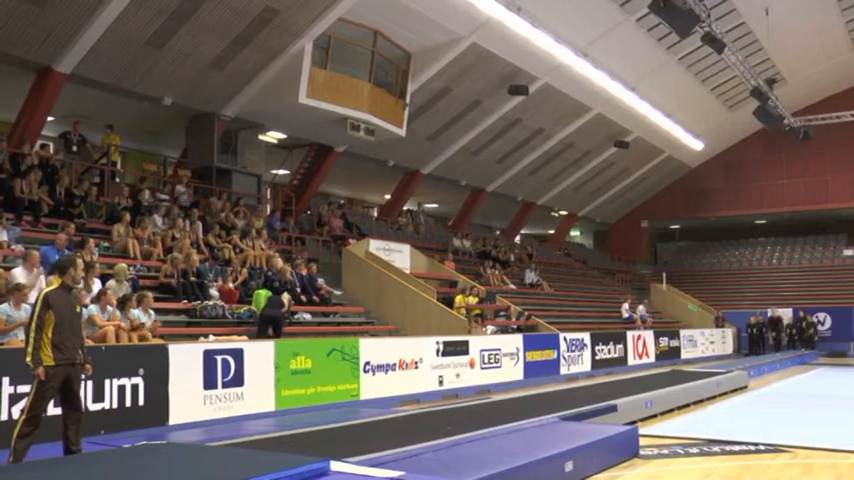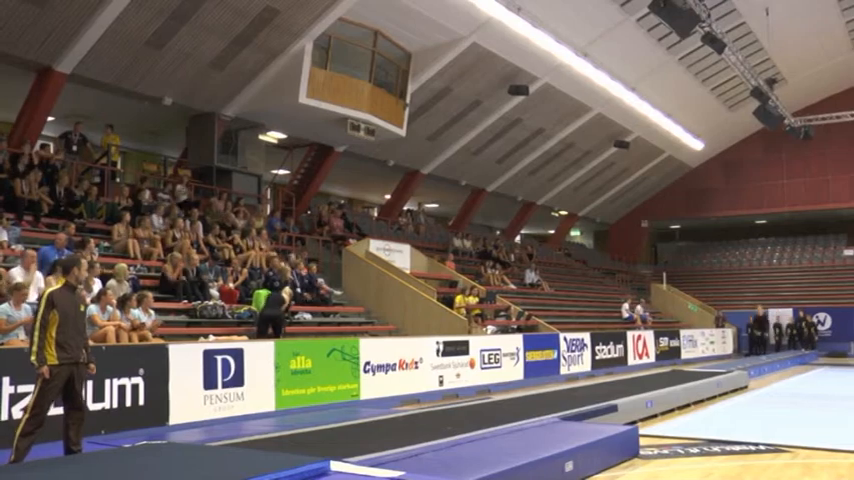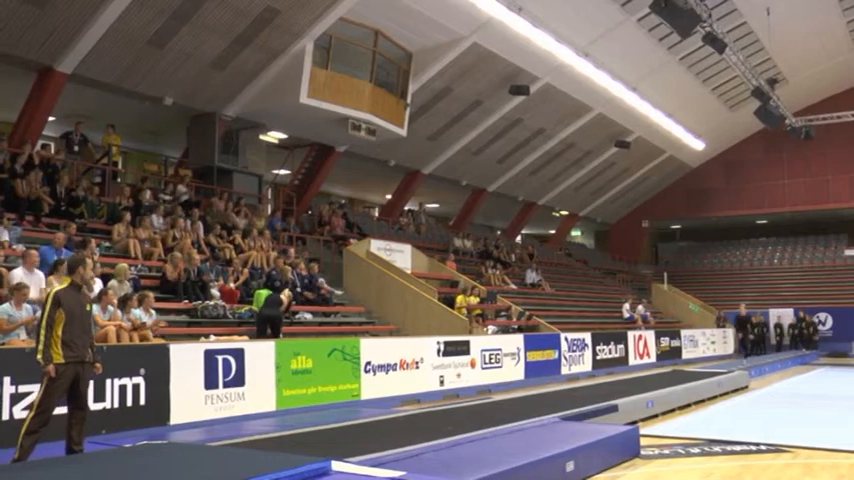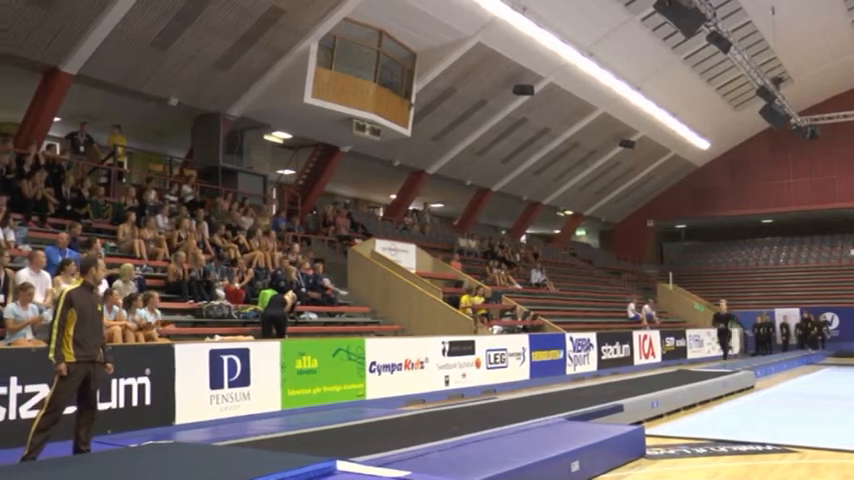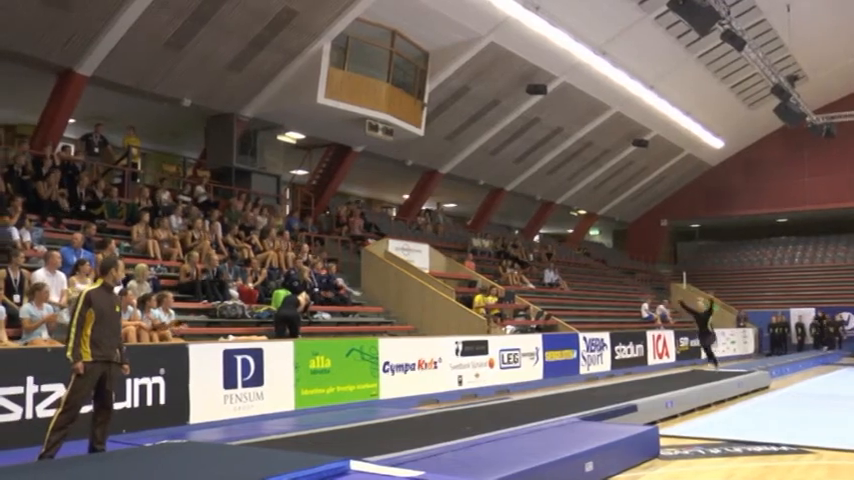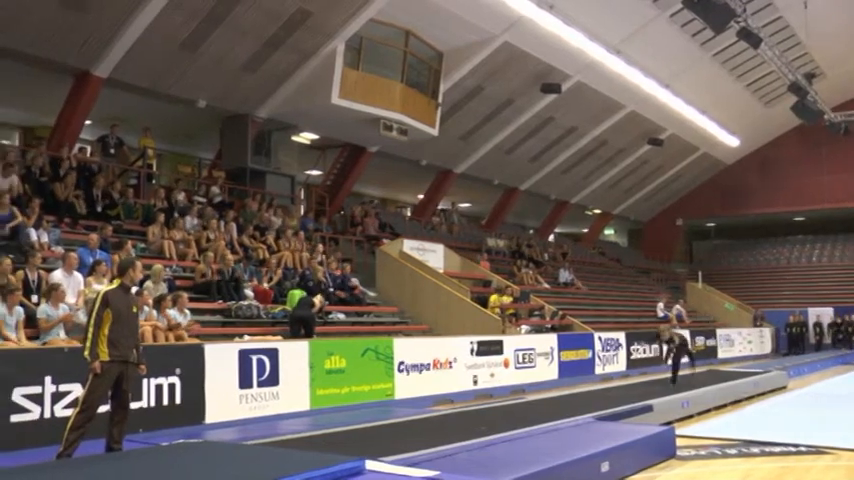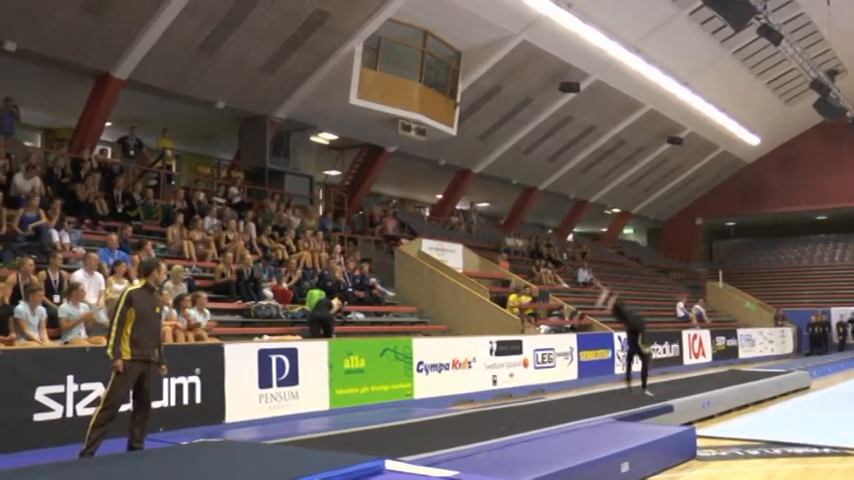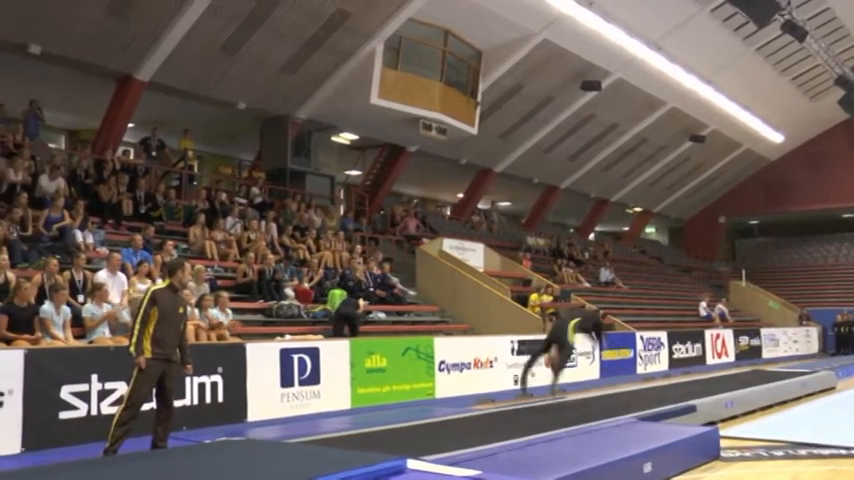
dt=0.4s
person 1, frame 1
left shoulder: (75, 299)
right shoulder: (48, 295)
right elbow: (34, 330)
left wrist: (85, 359)
right wrist: (35, 362)
left hip: (73, 365)
right hip: (51, 365)
left knee: (74, 411)
right knee: (33, 413)
left ankle: (73, 453)
right ankle: (15, 459)
person 1, frame 2
left shoulder: (79, 299)
right shoulder: (52, 295)
right elbow: (39, 328)
left wrist: (89, 359)
right wrist: (39, 361)
left hip: (76, 364)
right hip: (55, 364)
left knee: (76, 410)
right knee: (36, 412)
left ankle: (73, 452)
right ankle: (16, 458)
person 1, frame 3
left shoulder: (85, 298)
right shoulder: (58, 294)
right elbow: (44, 328)
left wrist: (94, 358)
right wrist: (45, 360)
left hip: (83, 363)
right hip: (61, 362)
left knee: (79, 410)
right knee: (42, 410)
left ankle: (75, 452)
right ankle: (20, 457)
person 1, frame 4
left shoulder: (97, 298)
right shoulder: (70, 294)
right elbow: (57, 327)
left wrist: (106, 358)
right wrist: (58, 359)
left hip: (93, 362)
right hip: (72, 362)
left knee: (89, 409)
right knee: (53, 408)
left ankle: (82, 451)
right ankle: (30, 455)
person 1, frame 5
left shoulder: (115, 299)
right shoulder: (90, 294)
right elbow: (75, 326)
left wrist: (123, 359)
right wrist: (75, 357)
left hip: (110, 362)
right hip: (89, 361)
left knee: (104, 408)
right knee: (70, 407)
left ankle: (97, 449)
right ankle: (47, 453)
person 1, frame 6
left shoulder: (133, 300)
right shoulder: (107, 294)
right elbow: (93, 326)
left wrist: (139, 359)
right wrist: (92, 357)
left hip: (127, 362)
right hip: (106, 360)
left knee: (121, 408)
right knee: (88, 406)
left ankle: (114, 448)
right ankle: (65, 452)
person 1, frame 7
left shoulder: (156, 300)
right shoulder: (131, 294)
right elbow: (116, 325)
left wrist: (161, 360)
right wrist: (115, 355)
left hip: (148, 362)
right hip: (128, 359)
left knee: (143, 406)
right knee: (110, 405)
left ankle: (135, 447)
right ankle: (88, 450)
person 1, frame 8
left shoulder: (181, 301)
right shoulder: (155, 293)
right elbow: (139, 322)
left wrist: (185, 360)
right wrist: (137, 352)
left hip: (170, 360)
right hip: (150, 358)
left knee: (166, 406)
right knee: (133, 403)
left ankle: (159, 446)
right ankle: (111, 448)
